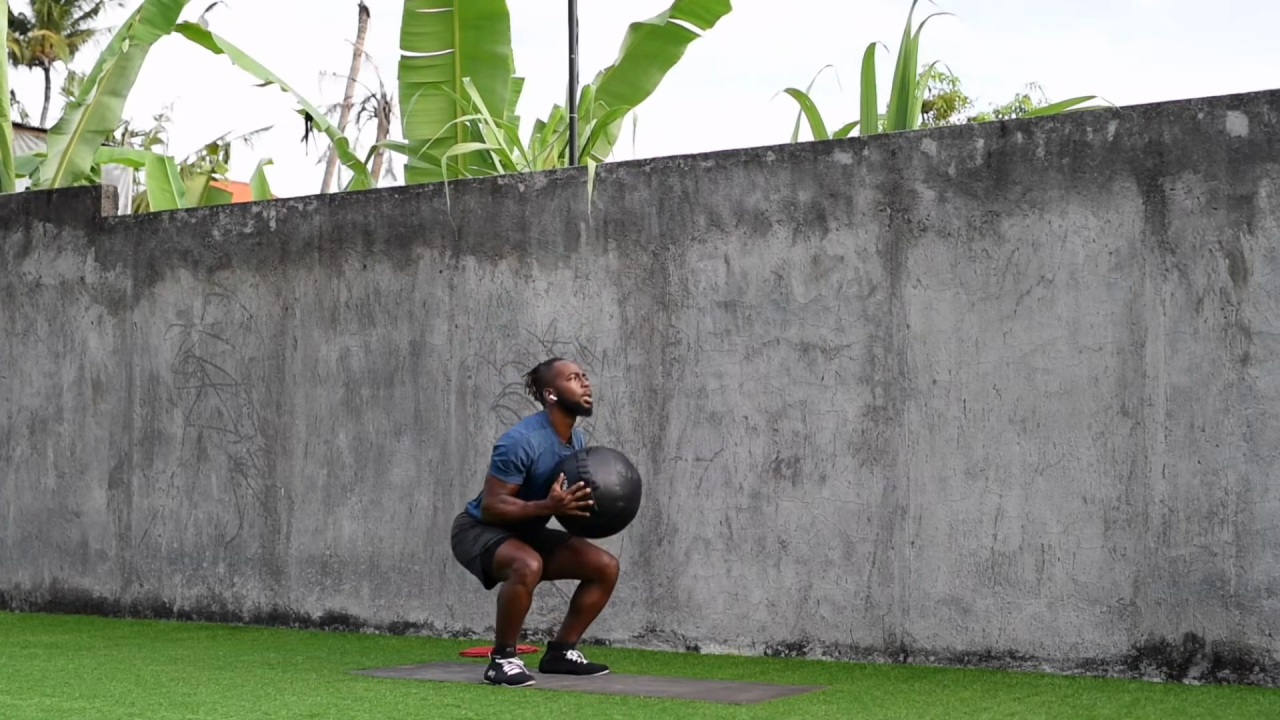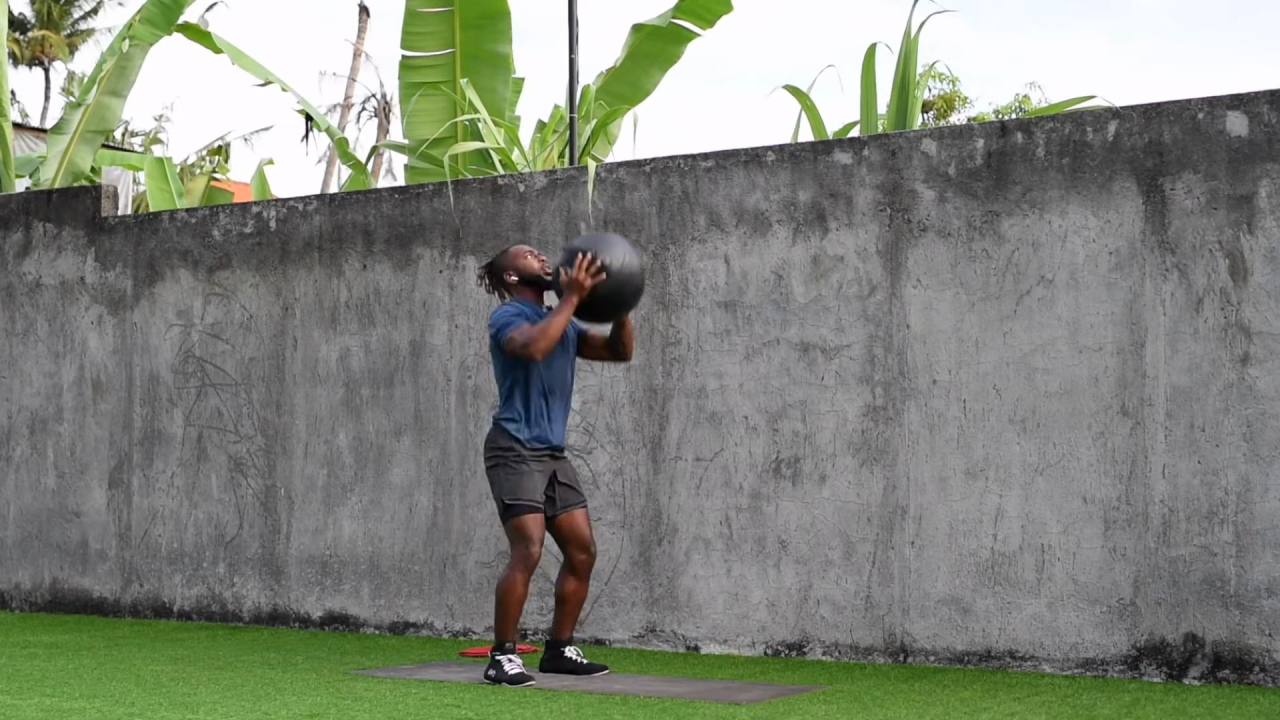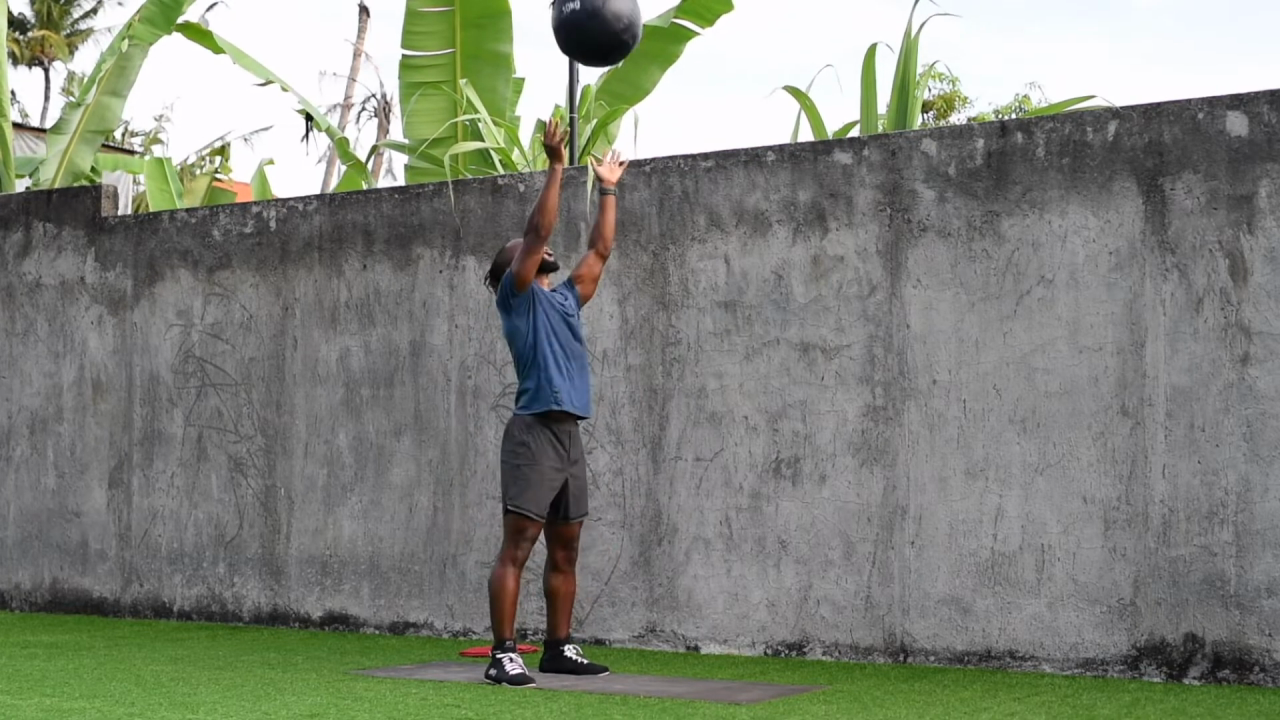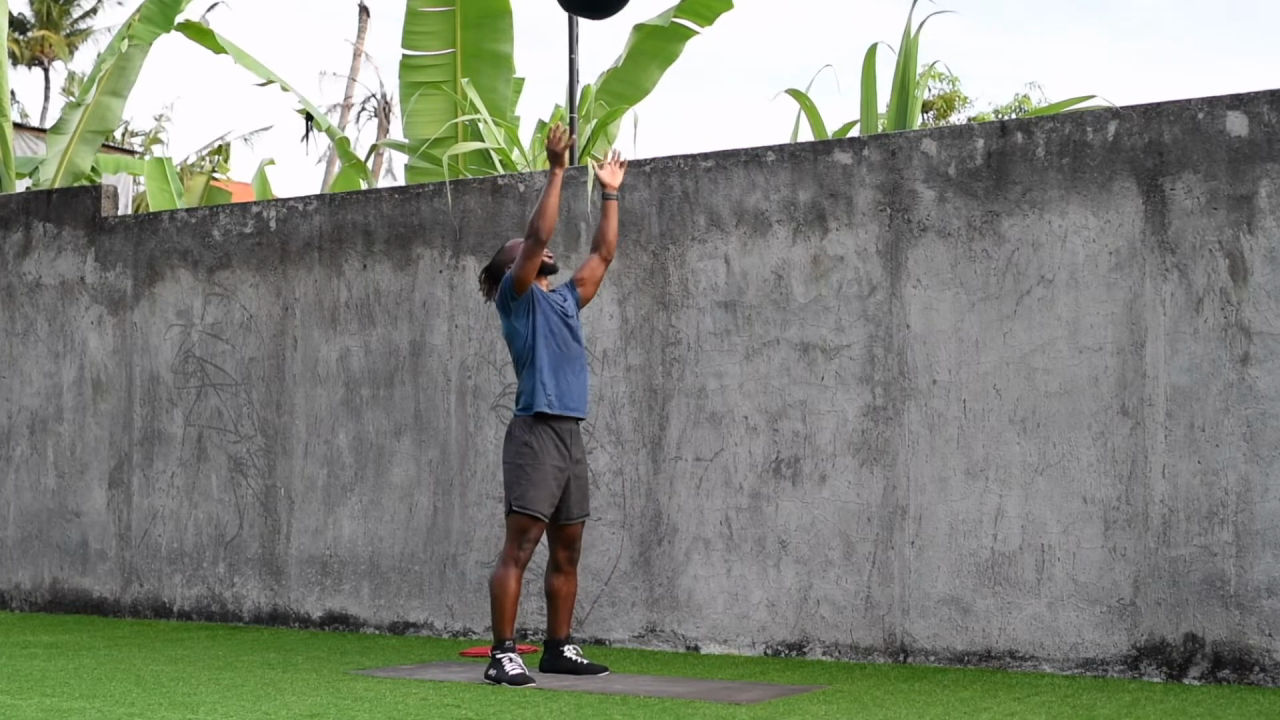
dt=0.3s
person 1, frame 1
left shoulder: (577, 441)
right shoulder: (521, 440)
left elbow: (575, 501)
right elbow: (492, 505)
left wrist: (590, 503)
right wrist: (550, 506)
left hip: (524, 532)
right hip: (479, 530)
left knee: (605, 567)
right knee: (527, 566)
left ankle: (561, 650)
right ankle: (503, 657)
person 1, frame 2
left shoulder: (564, 324)
right shoulder: (508, 316)
left elbow: (621, 351)
right elbow: (534, 348)
right wrist: (573, 297)
left hip: (553, 456)
right hip: (513, 453)
left knee: (583, 550)
right knee: (528, 550)
left ankle: (560, 648)
right ankle: (503, 655)
person 1, frame 3
left shoulder: (565, 298)
right shoulder: (516, 296)
left elbow: (600, 249)
right elbow: (538, 232)
left wrist: (607, 189)
right wrist: (554, 164)
left hip: (569, 434)
right hip: (534, 433)
left knee: (564, 552)
right knee: (516, 549)
left ankle: (559, 649)
right ankle: (503, 655)
person 1, frame 4
left shoulder: (565, 299)
right shoulder: (516, 297)
left elbow: (603, 252)
right elbow: (537, 234)
left wrist: (610, 193)
right wrist: (556, 168)
left hip: (571, 436)
right hip: (536, 433)
left knee: (567, 554)
right knee: (519, 549)
left ankle: (558, 648)
right ankle: (502, 655)
